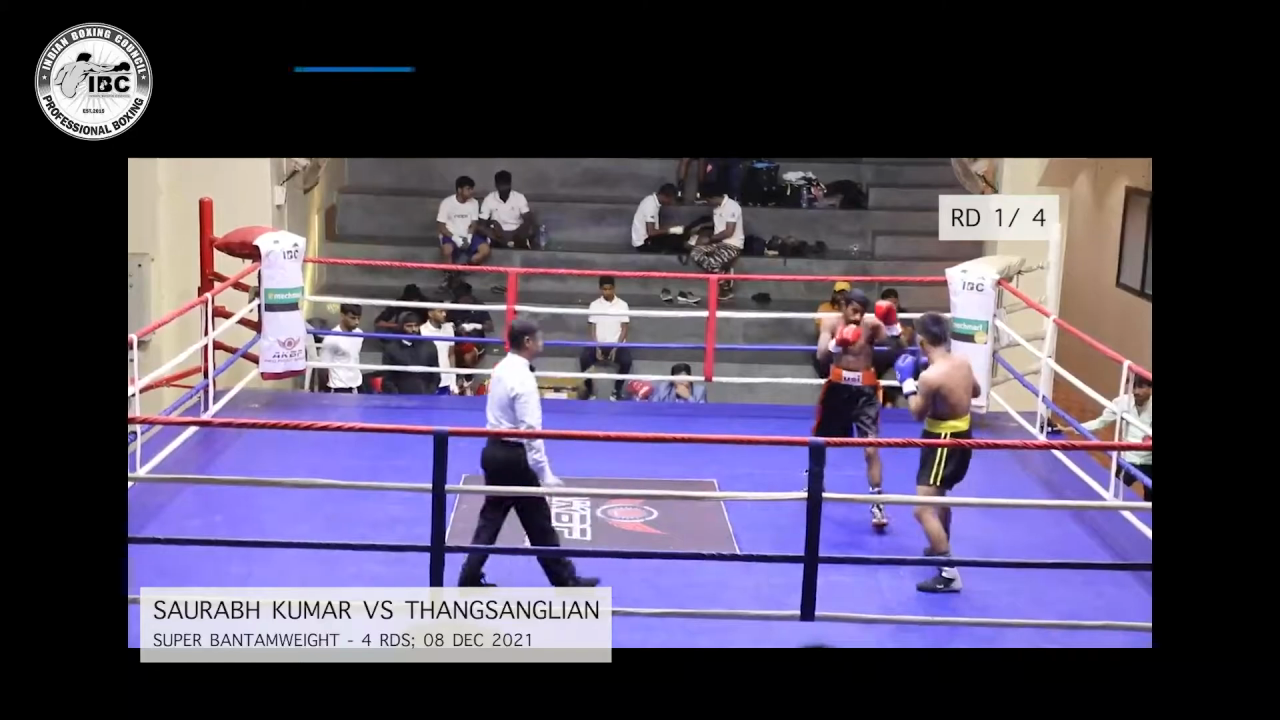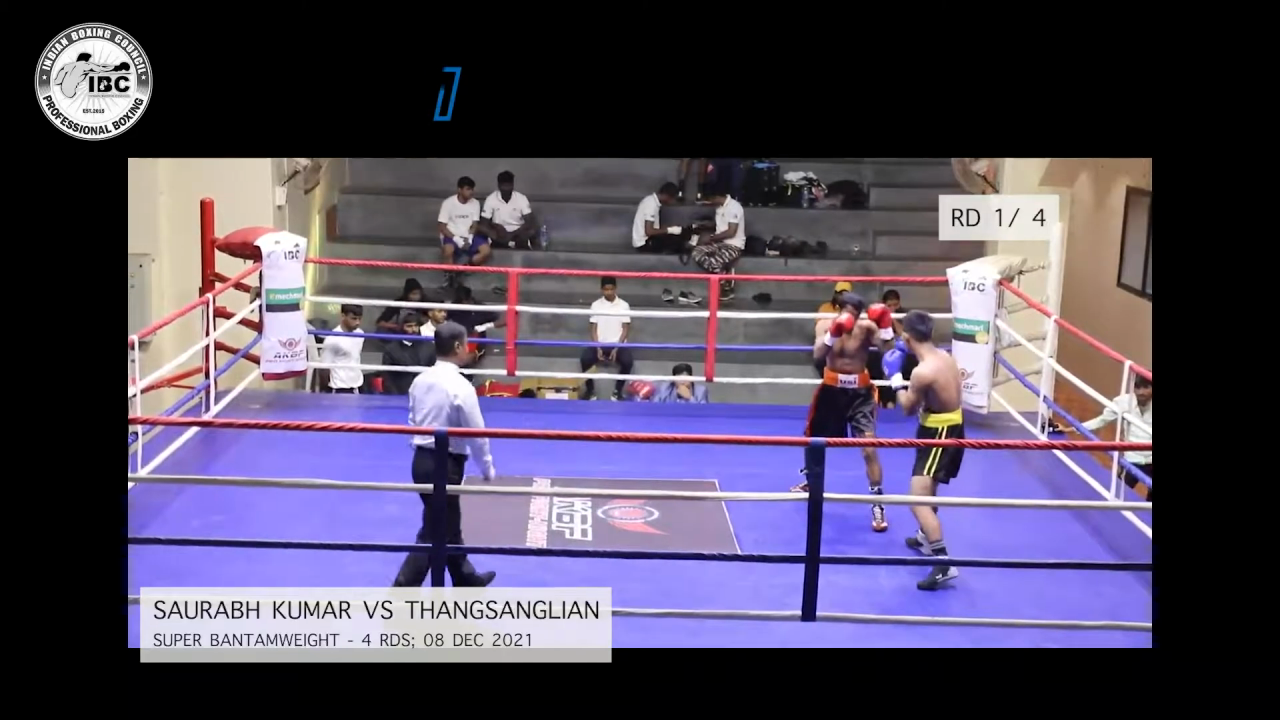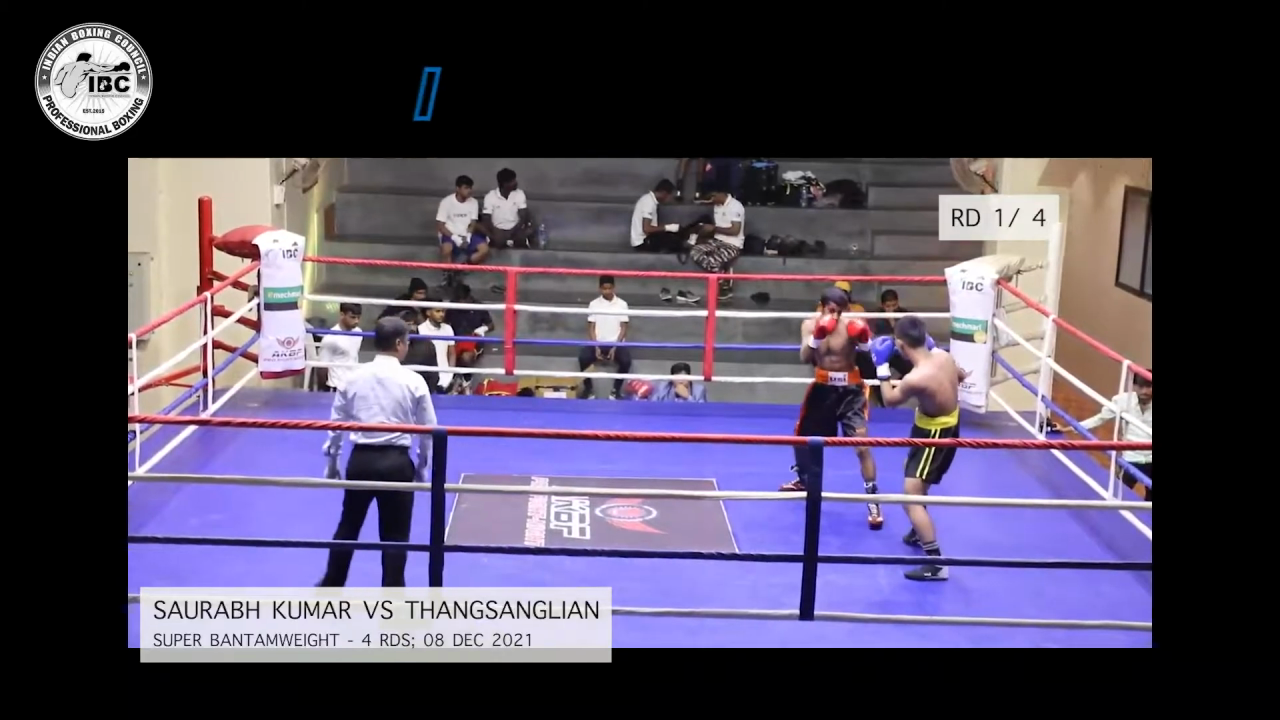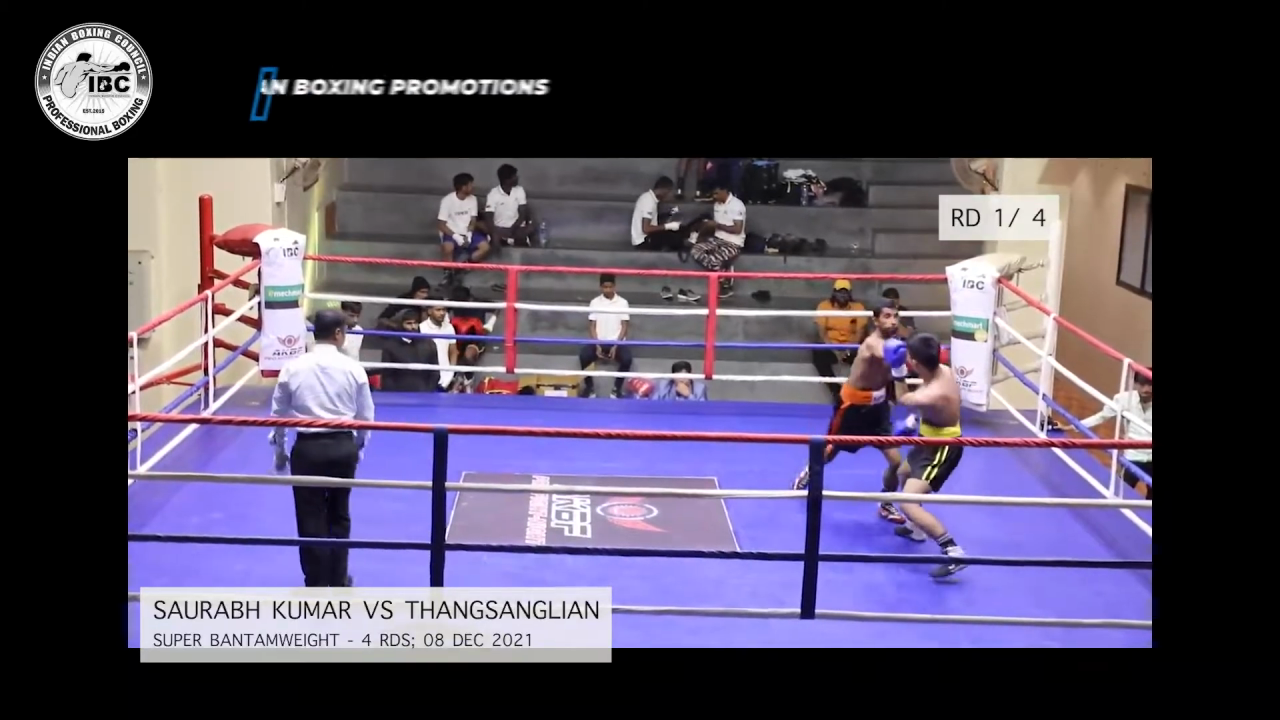
dt=0.5s
person 1, frame 1
left shoulder: (500, 370)
right shoulder: (522, 378)
right elbow: (529, 429)
right wrist: (544, 473)
left hip: (494, 451)
right hip: (513, 456)
left knee: (491, 517)
right knee: (538, 520)
left ankle: (470, 577)
right ankle: (565, 580)
person 1, frame 2
left shoulder: (420, 380)
right shoulder: (460, 387)
right elbow: (476, 435)
right wrist: (487, 468)
left hip: (421, 460)
right hip: (445, 465)
left knee: (447, 526)
right knee: (432, 536)
left ankle: (465, 577)
person 1, frame 3
left shoulder: (353, 377)
right shoulder: (413, 381)
left elbow: (336, 423)
right elbow: (428, 428)
left wrist: (331, 461)
right wrist: (423, 465)
left hip: (361, 460)
right hip: (396, 462)
left knee: (348, 527)
right knee: (395, 536)
left ankle: (331, 586)
person 1, frame 4
left shoulder: (293, 368)
right shoulder: (353, 368)
left elbow: (278, 414)
right elbow: (365, 415)
left wrist: (279, 449)
right wrist: (359, 446)
left hip: (307, 448)
right hip: (343, 446)
left knee: (311, 518)
right knee: (339, 516)
left ankle: (318, 586)
right ankle: (338, 579)
person 2, frame 1
left shoulder: (929, 376)
right shoulder: (962, 362)
left elbow: (918, 414)
right elbow: (975, 391)
left wrist: (907, 381)
left hip: (943, 441)
right hip: (960, 436)
left knee: (923, 510)
right knee: (938, 498)
left ankle: (949, 574)
right ankle: (940, 547)
person 2, frame 2
left shoulder: (922, 372)
right shoulder: (945, 356)
left elbow: (908, 408)
left wrist: (894, 375)
right wrist: (909, 369)
left hip: (939, 435)
right hip: (951, 430)
left knee: (919, 500)
right knee: (927, 489)
left ankle: (944, 563)
right ankle: (926, 539)
person 2, frame 3
left shoulder: (916, 379)
right shoulder: (943, 356)
left elbow: (890, 400)
right elbow: (960, 376)
left wrist: (881, 365)
right wrist: (932, 346)
left hip: (933, 435)
right hip: (947, 429)
left knee: (912, 499)
right knee: (917, 486)
left ankle: (936, 564)
right ankle: (919, 533)
person 2, frame 4
left shoulder: (929, 397)
right shoulder: (945, 371)
left elbow: (903, 401)
right wrist: (911, 422)
left hip: (941, 447)
right hip: (933, 440)
left knee: (908, 504)
right knee: (904, 474)
left ankle: (953, 551)
right ankle: (915, 528)
person 3, frame 1
left shoulder: (872, 324)
right shoulder: (831, 324)
right elbow: (821, 356)
left wrist: (891, 324)
right wrist: (837, 344)
left hip: (865, 391)
right hip: (837, 388)
left knee: (871, 450)
right knee: (818, 440)
left ankle: (877, 504)
person 3, frame 2
left shoulder: (867, 327)
right shoulder: (825, 325)
left elbow: (889, 350)
right elbow: (818, 357)
left wrist: (885, 326)
right wrist: (833, 332)
left hip: (860, 392)
right hip: (831, 390)
left knee: (869, 450)
right knee: (812, 441)
left ankle: (878, 505)
right ankle: (812, 483)
person 3, frame 3
left shoulder: (850, 326)
right shoulder: (809, 325)
right elbow: (805, 358)
left wrist: (864, 341)
right wrist: (816, 335)
left hip: (850, 390)
right hip: (823, 388)
left knee: (862, 446)
right knee: (801, 439)
left ankle: (872, 501)
right ankle: (804, 481)
person 3, frame 4
left shoulder: (891, 342)
right shoulder: (873, 343)
left hip: (876, 404)
right hip: (854, 404)
left knee: (896, 459)
right knee: (830, 451)
left ankle: (886, 505)
right ankle: (807, 475)
